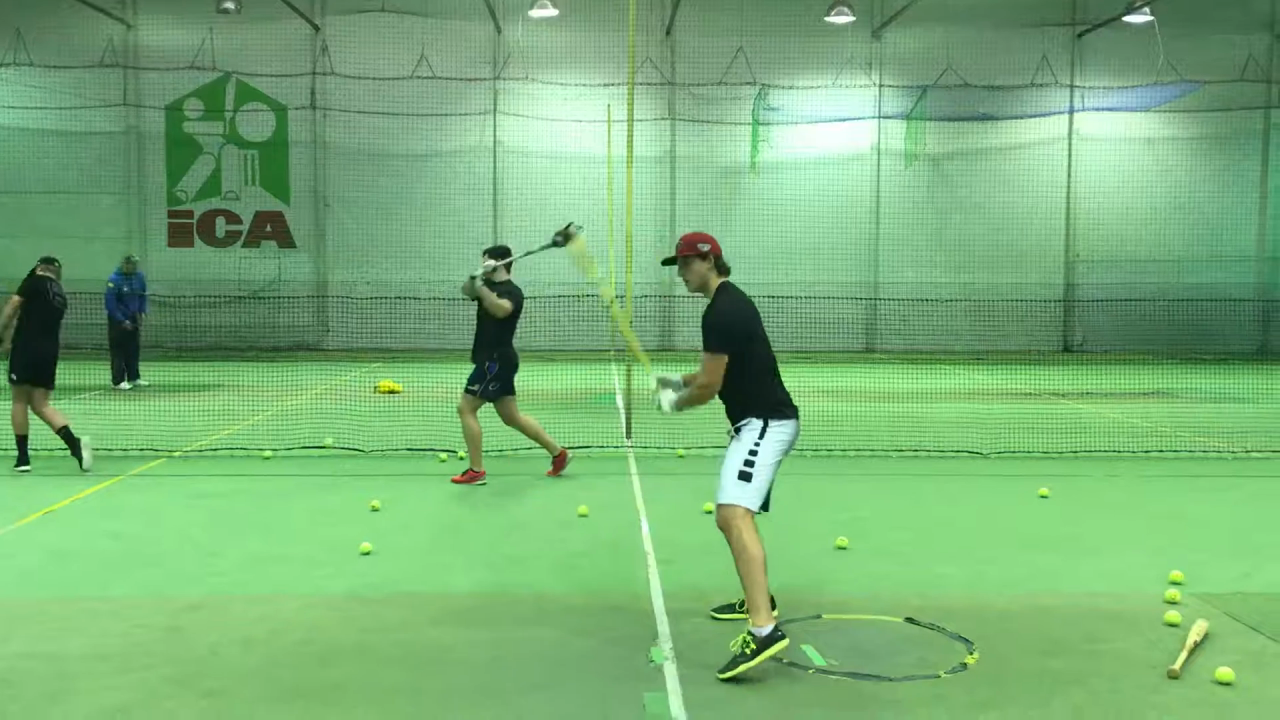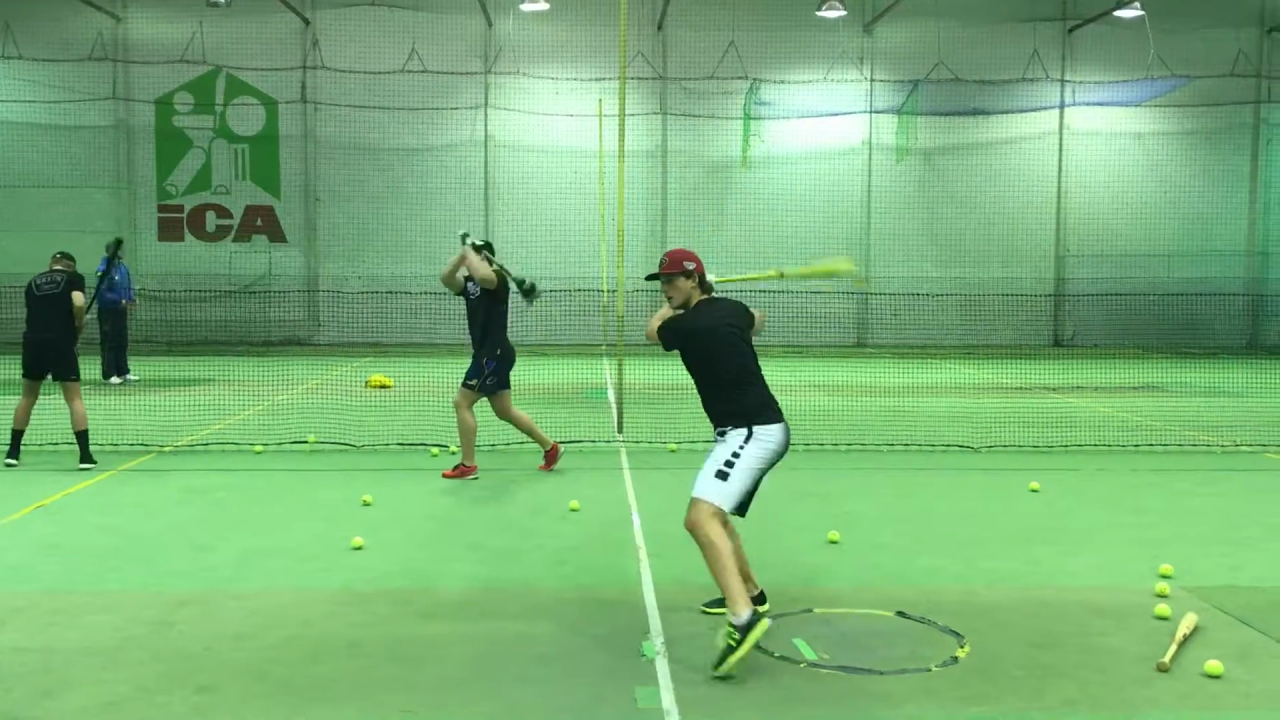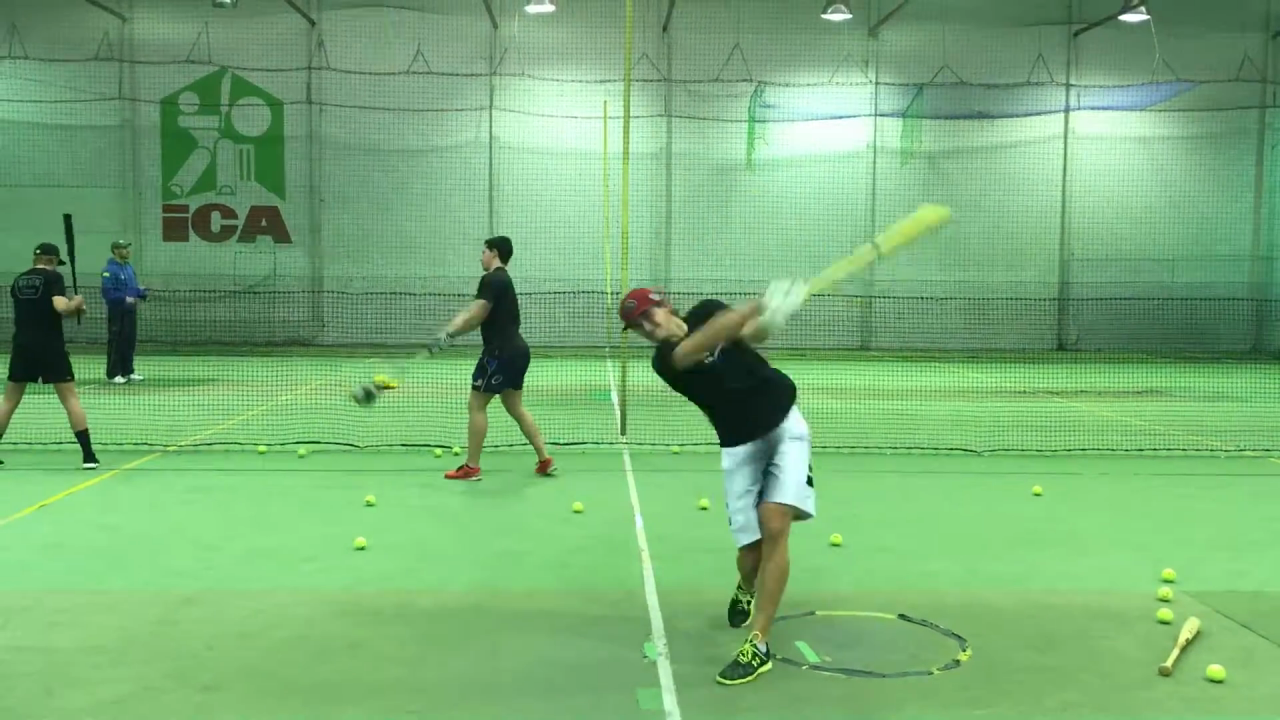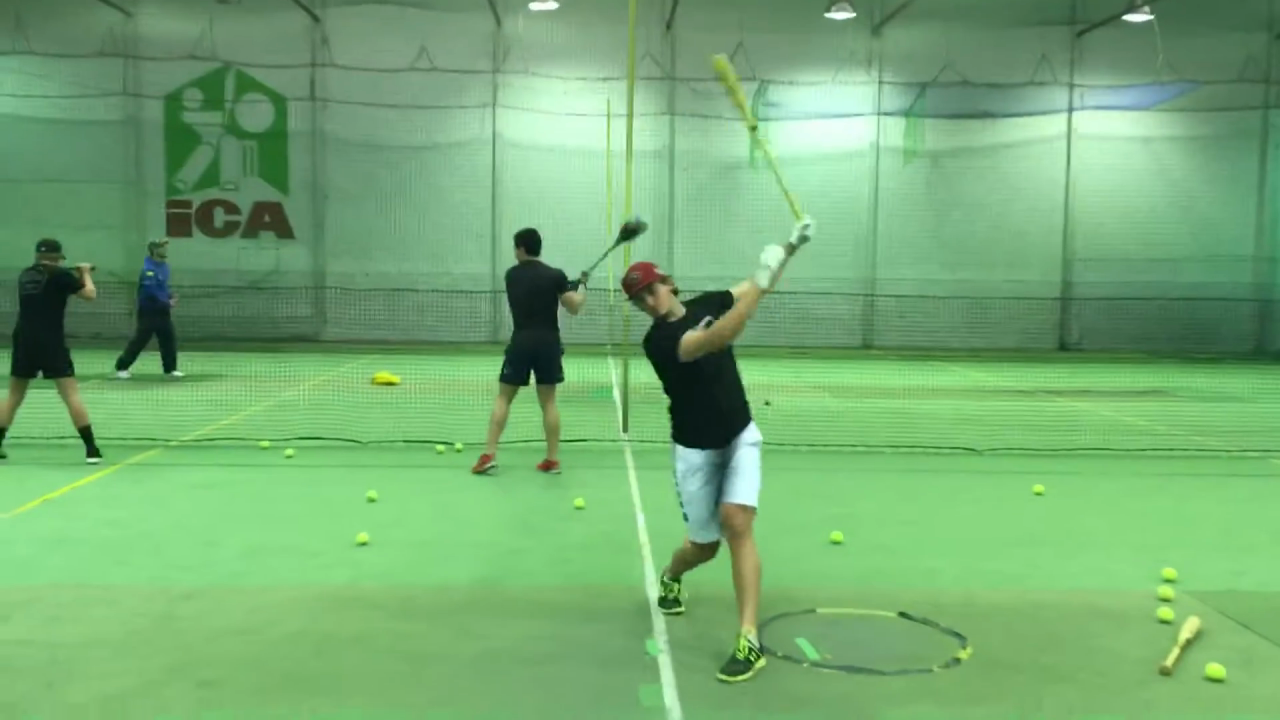
dt=0.7s
person 1, frame 1
left shoulder: (721, 311)
right shoulder: (731, 301)
left elbow: (710, 385)
left wrist: (675, 401)
right wrist: (680, 382)
left hip: (765, 423)
right hip: (760, 421)
left knee: (733, 516)
right knee: (732, 513)
left ankle: (762, 630)
right ankle: (759, 599)
person 1, frame 2
left shoulder: (683, 327)
right shoulder: (733, 309)
left elbow: (652, 332)
right elbow: (758, 323)
left wrist: (674, 307)
left hip: (750, 432)
right hip: (770, 428)
left knee: (699, 516)
right knee: (711, 508)
left ankle: (743, 615)
right ankle: (749, 591)
person 1, frame 3
left shoulder: (706, 314)
right shoulder: (666, 361)
left elbow: (748, 329)
right elbow: (699, 345)
left wrist: (764, 312)
right wrist: (756, 311)
left hip: (785, 426)
right hip: (741, 445)
left knee: (775, 524)
right knee: (751, 548)
left ankle: (758, 644)
right ankle: (746, 589)
person 1, frame 4
left shoulder: (705, 305)
right shoulder: (656, 340)
left elbow: (755, 287)
right elbow: (715, 341)
left wrist: (792, 246)
right wrist: (758, 286)
left hip: (739, 436)
right hip: (694, 449)
left knee: (737, 524)
right knee: (705, 544)
left ankle: (749, 639)
right ankle: (670, 578)
person 2, frame 1
left shoulder: (513, 292)
right shoulder: (488, 285)
left elbow: (499, 310)
right elbow: (466, 289)
left wrist: (480, 286)
right wrist: (475, 281)
left hip: (497, 360)
right hip: (495, 360)
left knee: (465, 408)
right knee: (511, 416)
left ankle: (476, 471)
right ankle: (558, 452)
person 2, frame 2
left shoulder: (496, 278)
right shoulder: (471, 283)
left elbow: (483, 275)
right elbow: (446, 279)
left wrist: (470, 249)
right wrist: (462, 255)
left hip: (494, 353)
right hip: (492, 353)
left knee: (462, 402)
right knee: (504, 410)
left ankle: (467, 465)
right ankle: (550, 447)
person 2, frame 3
left shoulder: (493, 279)
right shoulder: (497, 280)
left elbow: (476, 317)
right elbow: (469, 312)
left wrist: (449, 333)
right wrist: (448, 332)
left hip: (500, 352)
right hip: (515, 351)
left knee: (476, 405)
right knee: (515, 407)
left ankle: (472, 467)
right ankle: (544, 459)
person 2, frame 4
left shoulder: (511, 275)
right shoulder: (554, 276)
right elbow: (574, 307)
left wrist: (565, 286)
right wrist: (581, 287)
left hip: (521, 343)
right hip: (549, 344)
left knee: (503, 398)
right knee: (548, 402)
left ankle: (489, 454)
right ankle: (552, 459)
person 3, frame 1
left shoulder: (35, 281)
right shoulder: (61, 295)
left hip: (27, 347)
right hip: (49, 351)
left knee: (19, 402)
right knee: (41, 405)
left ankle: (23, 457)
right ankle: (74, 444)
person 3, frame 2
left shoulder: (33, 282)
right shoulder: (73, 277)
left elbow: (35, 313)
right elbow: (79, 304)
right wrist: (79, 324)
left hip: (32, 342)
right hip: (60, 343)
left knee: (28, 398)
right knee: (74, 399)
left ankle: (13, 451)
right ankle: (85, 455)
person 3, frame 3
left shoulder: (18, 281)
right shoulder: (53, 277)
right elbow: (60, 307)
left wrist: (69, 311)
right wrist: (75, 302)
left hip: (22, 346)
right hip: (50, 346)
right knee: (70, 400)
right ankle: (88, 454)
person 3, frame 4
left shoulder: (26, 275)
right shoulder: (59, 274)
right elbow: (91, 294)
left wrist: (74, 277)
right wrist: (85, 274)
left hip: (23, 340)
right hip: (50, 341)
right knee: (71, 394)
right ankle: (91, 449)
